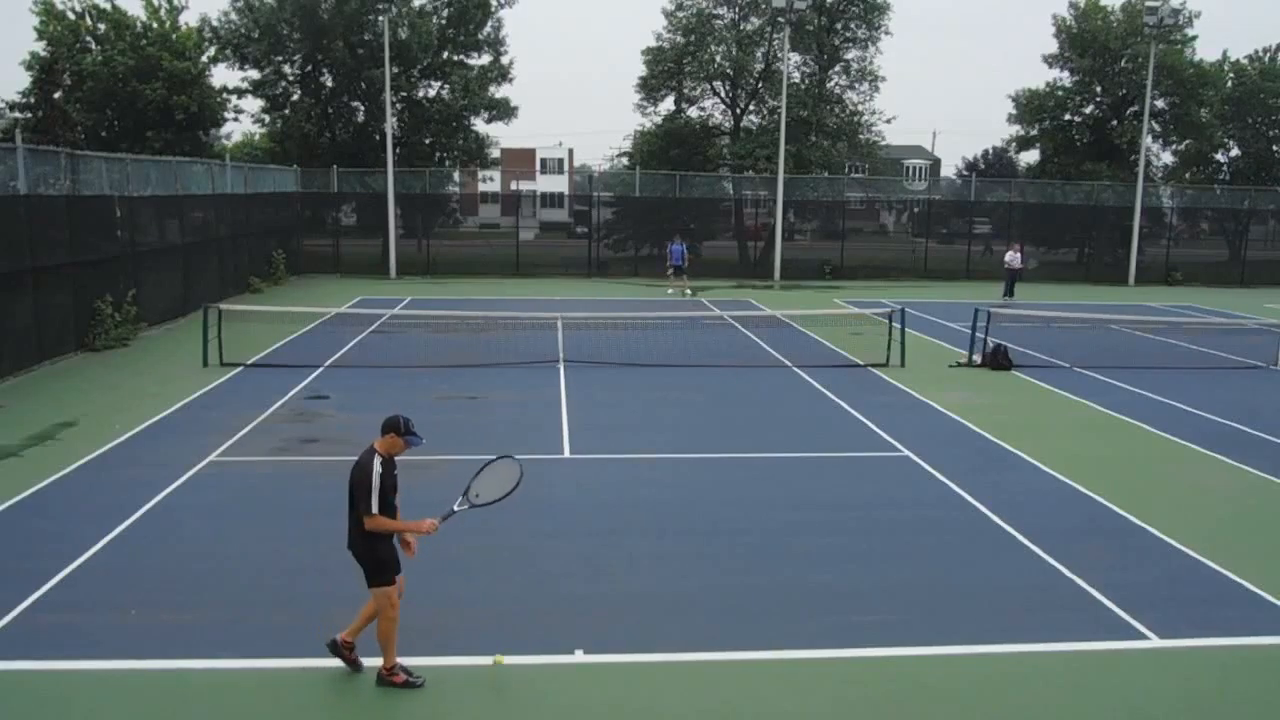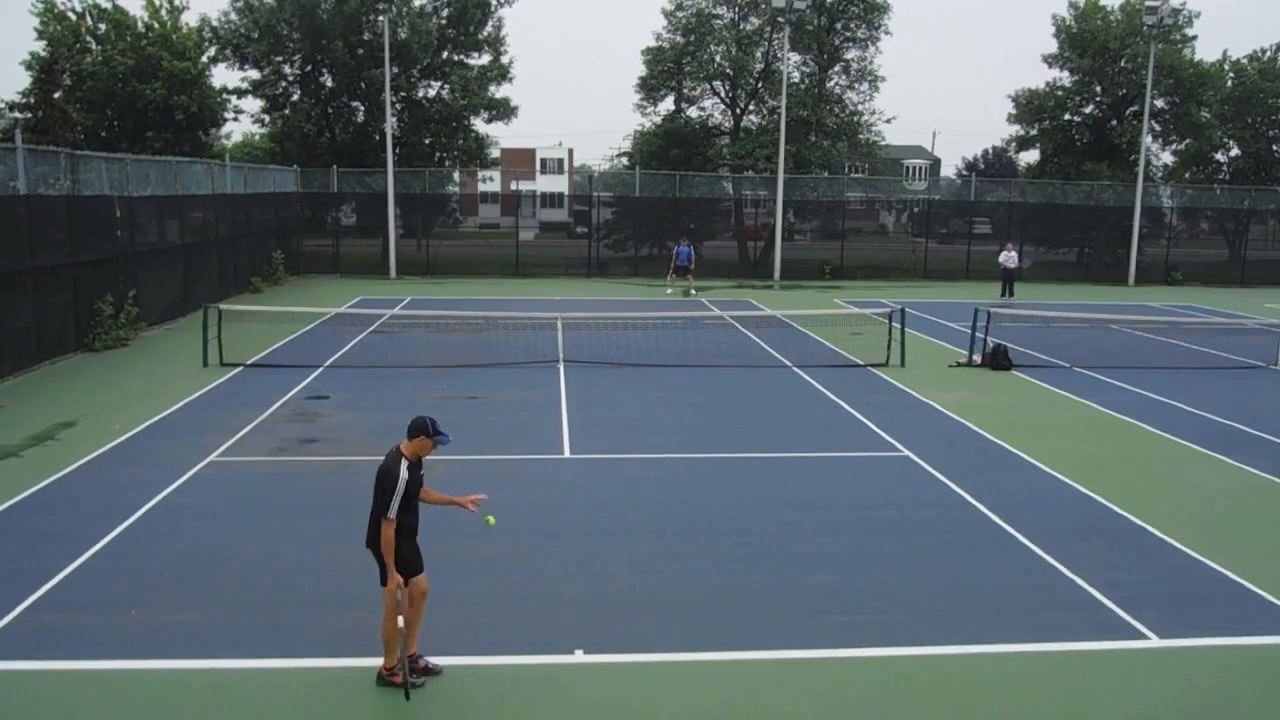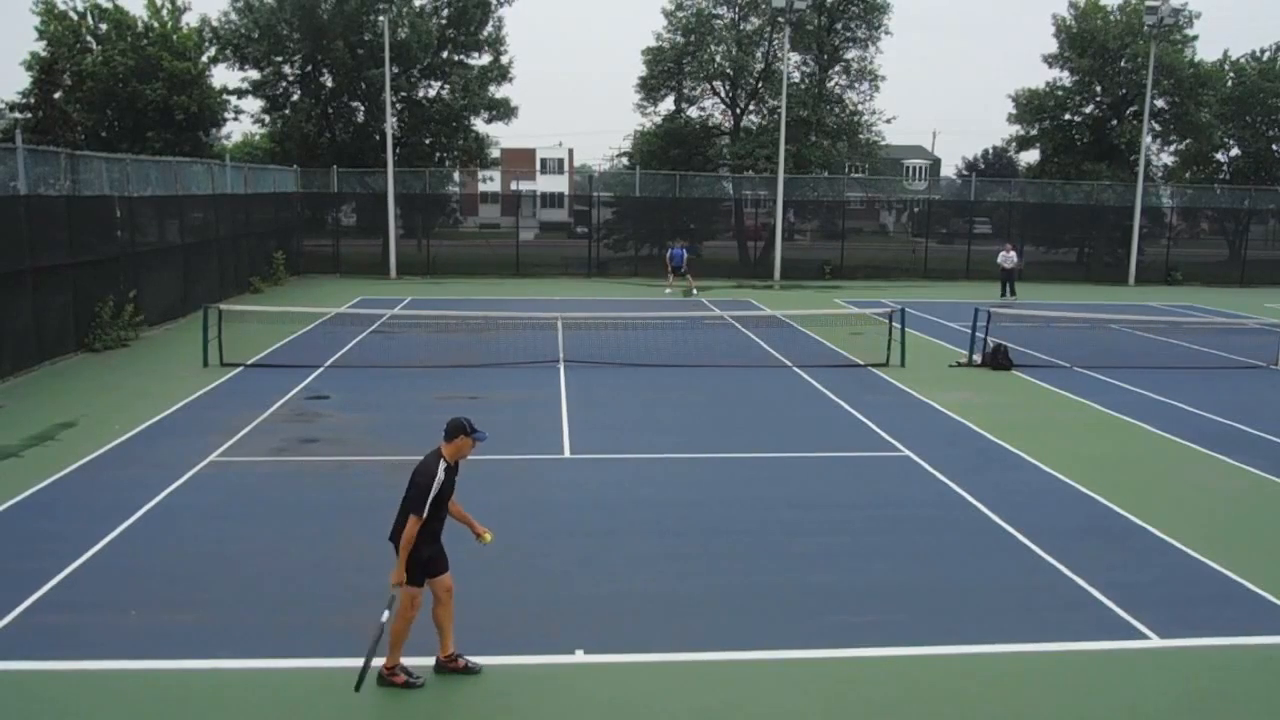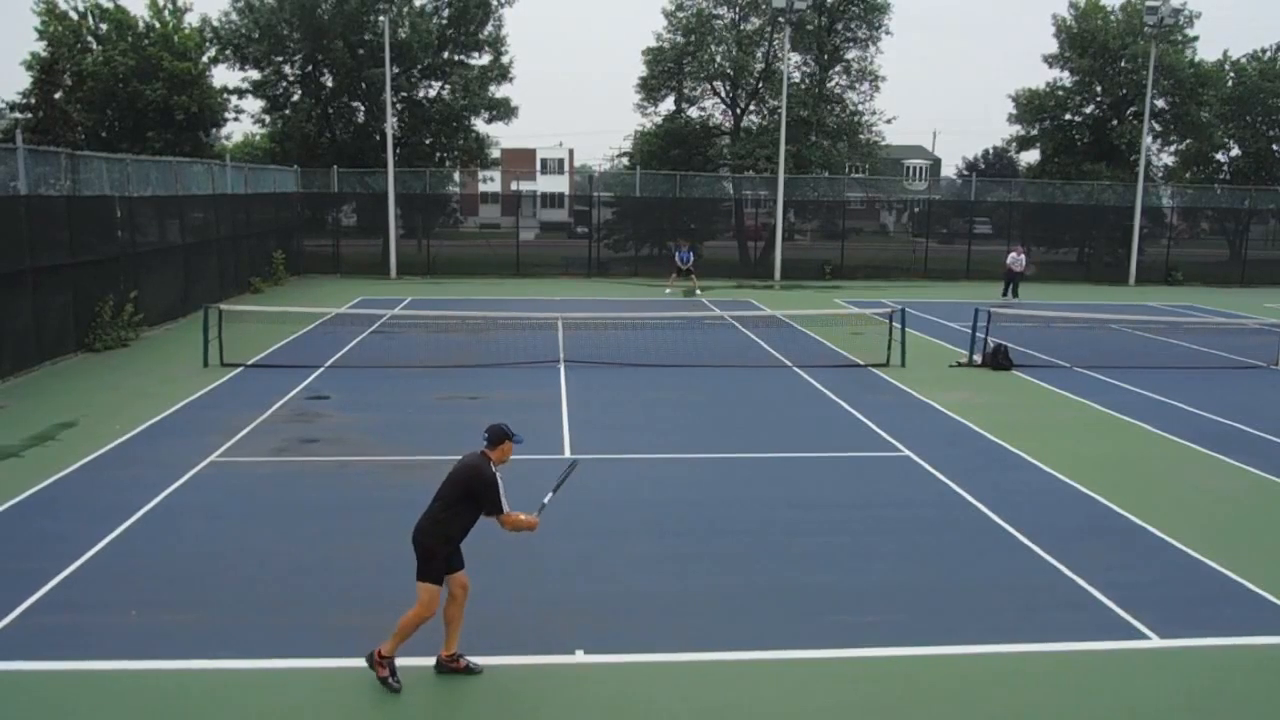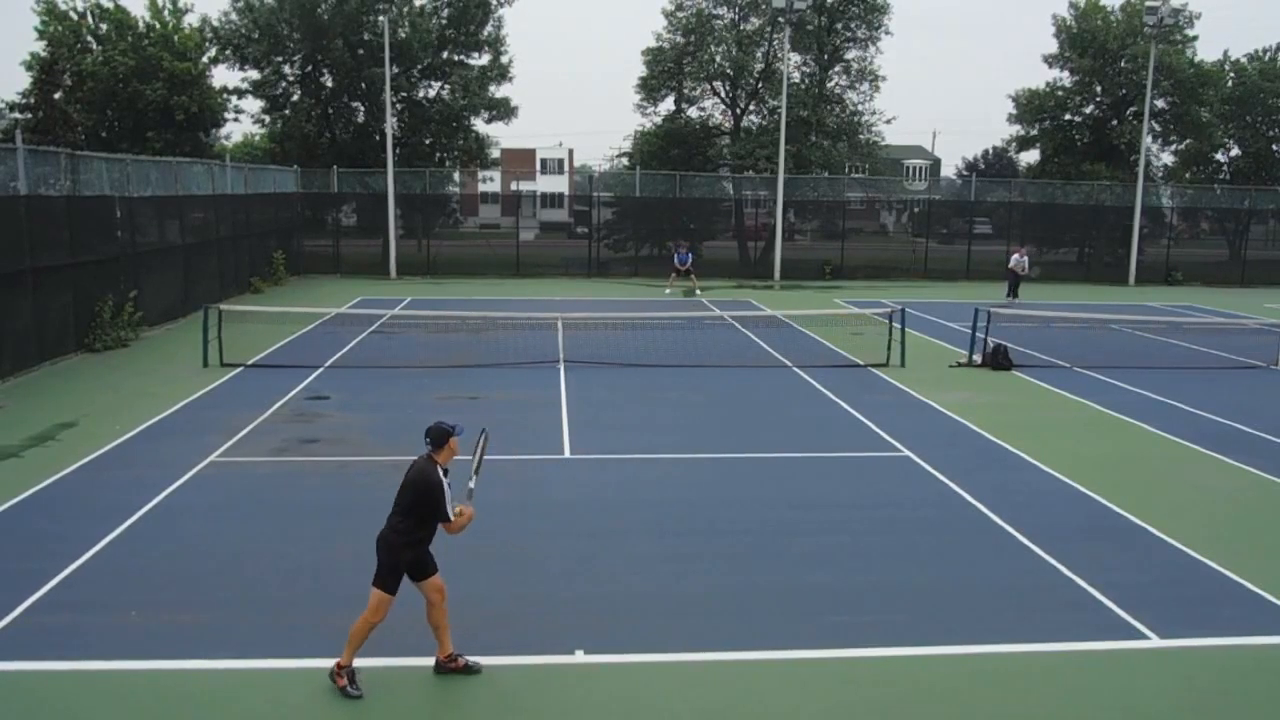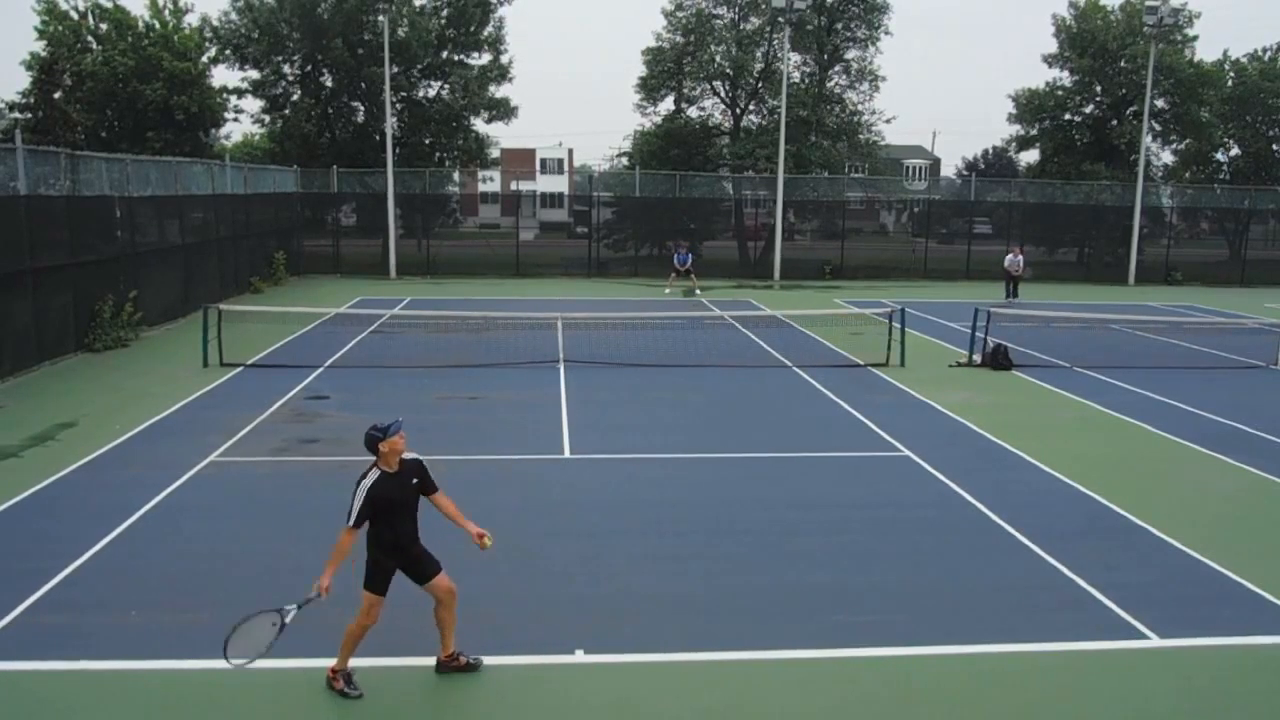
dt=0.7s
person 1, frame 1
left shoulder: (385, 458)
right shoulder: (370, 469)
right elbow: (372, 521)
left wrist: (403, 535)
right wrist: (414, 527)
left hip: (382, 541)
right hip: (369, 544)
left knee: (393, 593)
right knee: (390, 606)
left ankle: (344, 640)
right ankle: (389, 669)
person 1, frame 2
left shoulder: (410, 456)
right shoulder: (397, 474)
left elbow: (420, 493)
right elbow: (387, 526)
left wrist: (459, 501)
right wrist: (391, 571)
left hip: (406, 539)
right hip: (392, 545)
left knee: (419, 593)
right knee: (396, 608)
left ankle: (409, 656)
right ankle: (389, 670)
person 1, frame 3
left shoulder: (449, 462)
right shoulder: (434, 474)
right elbow: (413, 523)
left wrist: (474, 525)
right wrist: (400, 566)
left hip: (430, 540)
right hip: (414, 543)
left knee: (444, 590)
right knee: (409, 607)
left ankle: (447, 657)
right ankle: (389, 669)
person 1, frame 4
left shoulder: (475, 462)
right shoulder: (487, 475)
right elbow: (506, 523)
left wrist: (516, 517)
right wrist: (529, 524)
left hip: (444, 537)
right hip: (432, 540)
left knee: (460, 589)
right knee: (426, 608)
left ankle: (448, 656)
right ankle: (383, 656)
person 1, frame 5
left shoulder: (425, 465)
right shoulder: (436, 479)
right elbow: (451, 527)
left wrist: (447, 508)
right wrist: (467, 516)
left hip: (414, 544)
right hip: (396, 548)
left knee: (437, 593)
right knee: (376, 613)
left ankle: (447, 657)
right ankle: (342, 668)
person 1, frame 6
left shoulder: (414, 464)
right shoulder: (368, 486)
left elbow: (437, 497)
right elbow: (349, 532)
left wrist: (468, 526)
right wrist: (328, 573)
left hip: (411, 547)
right hip: (381, 554)
left knee: (447, 592)
right knee: (368, 617)
left ankle: (448, 657)
right ankle: (338, 671)
